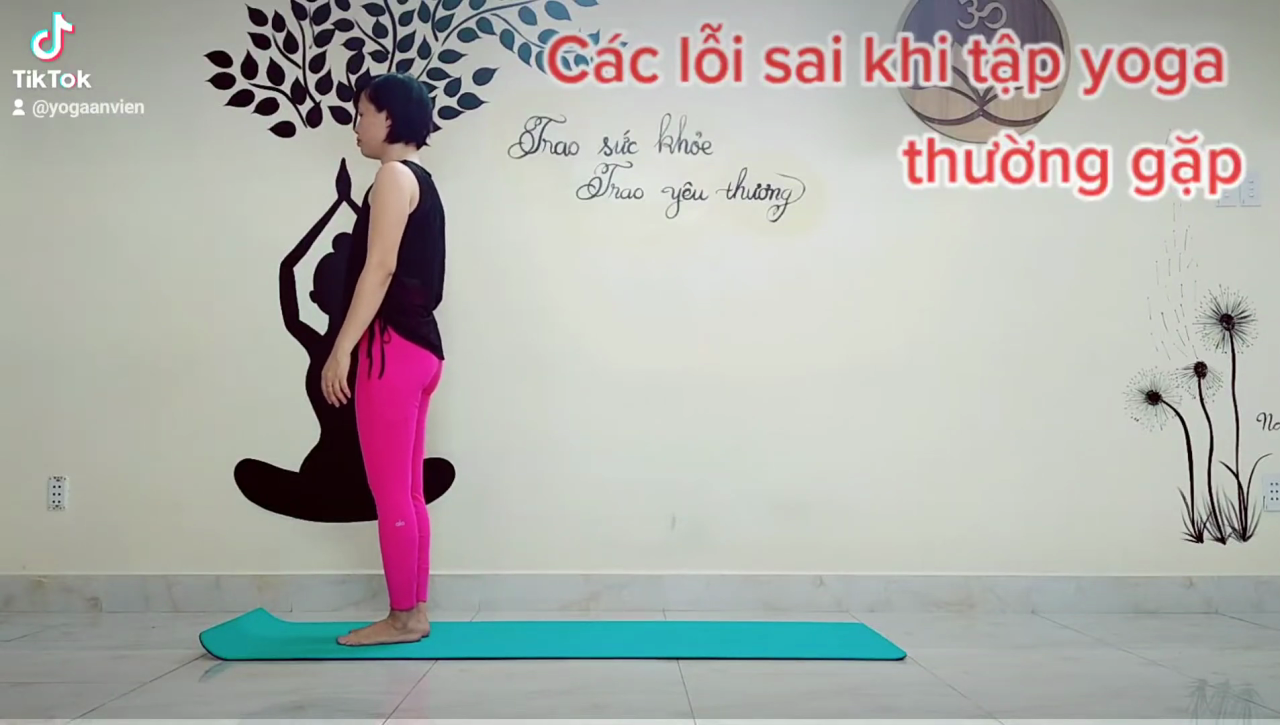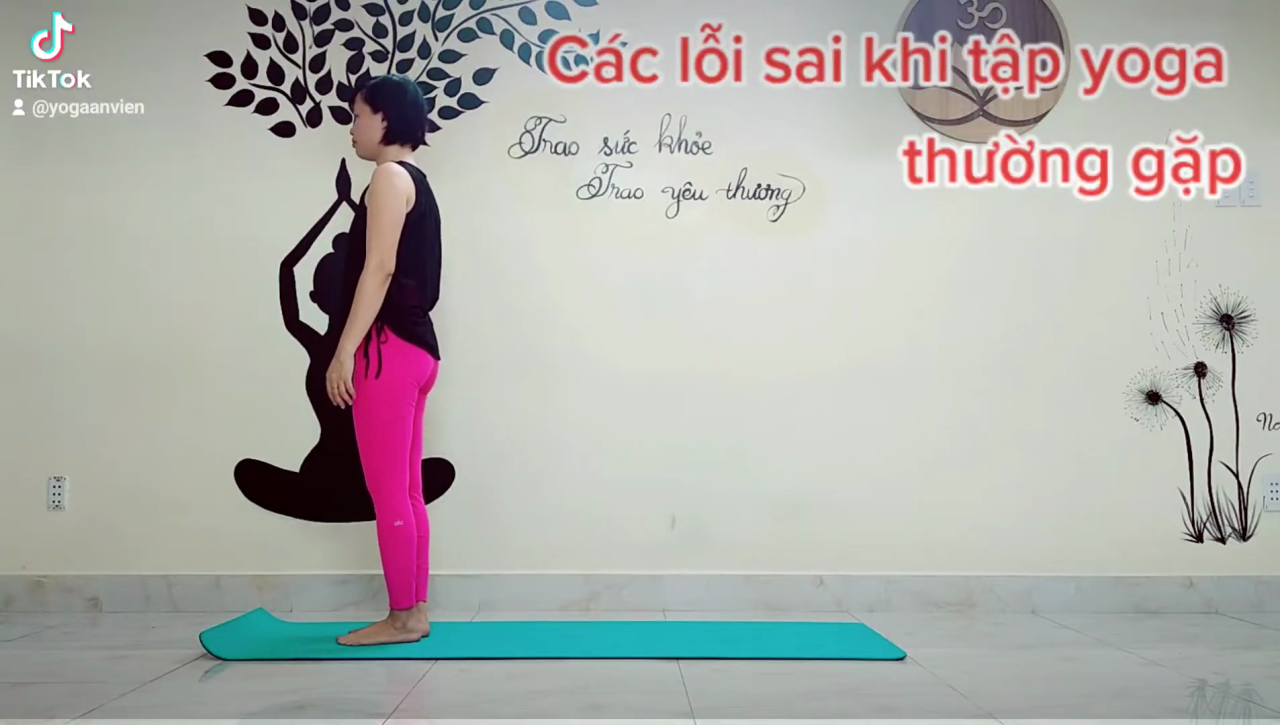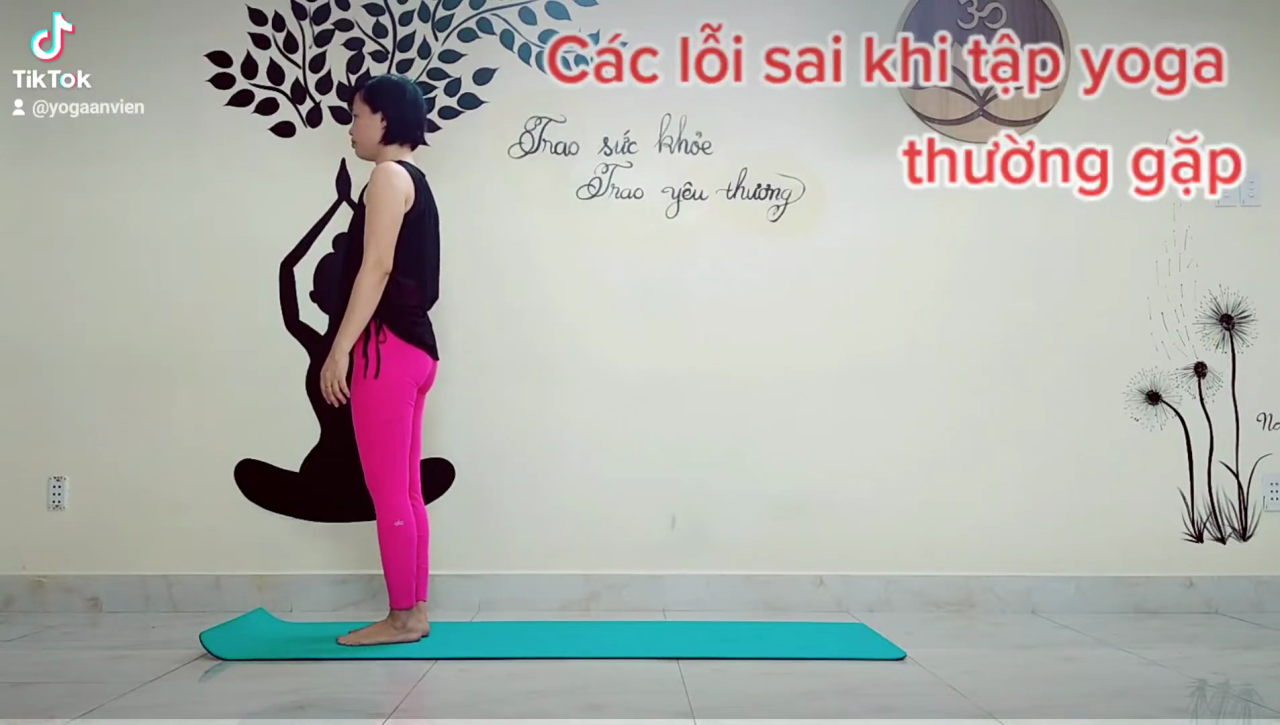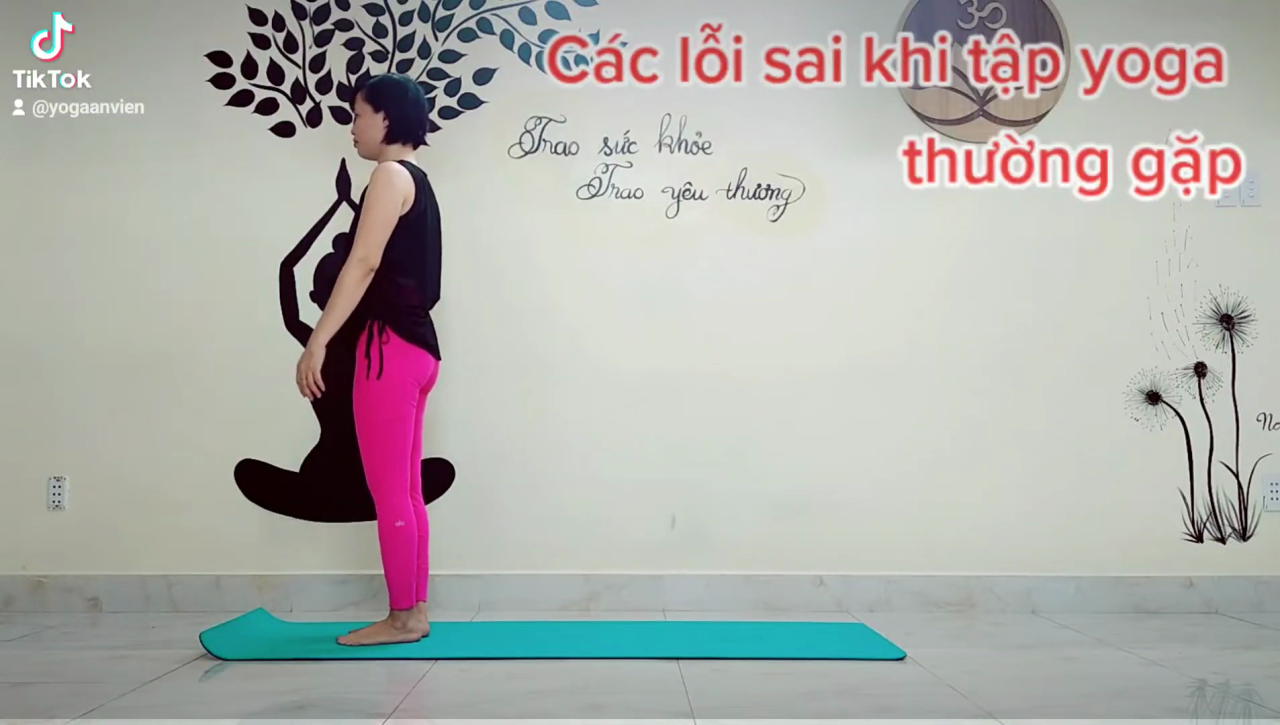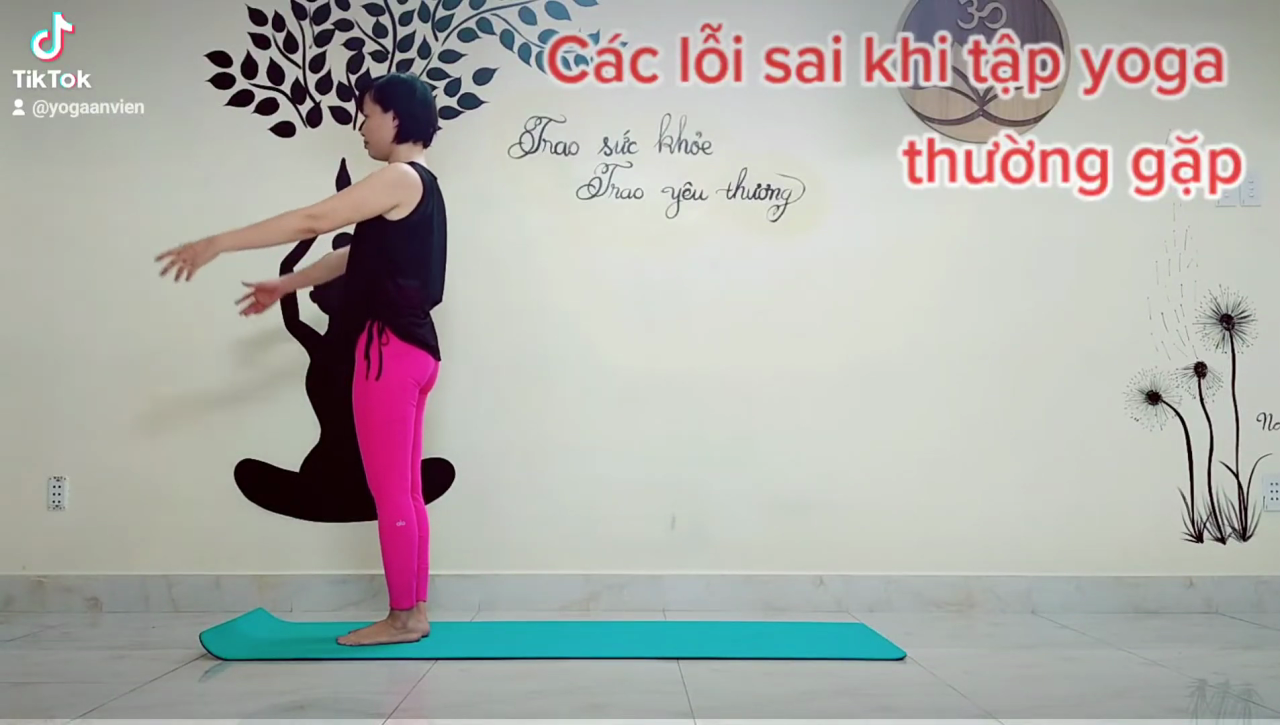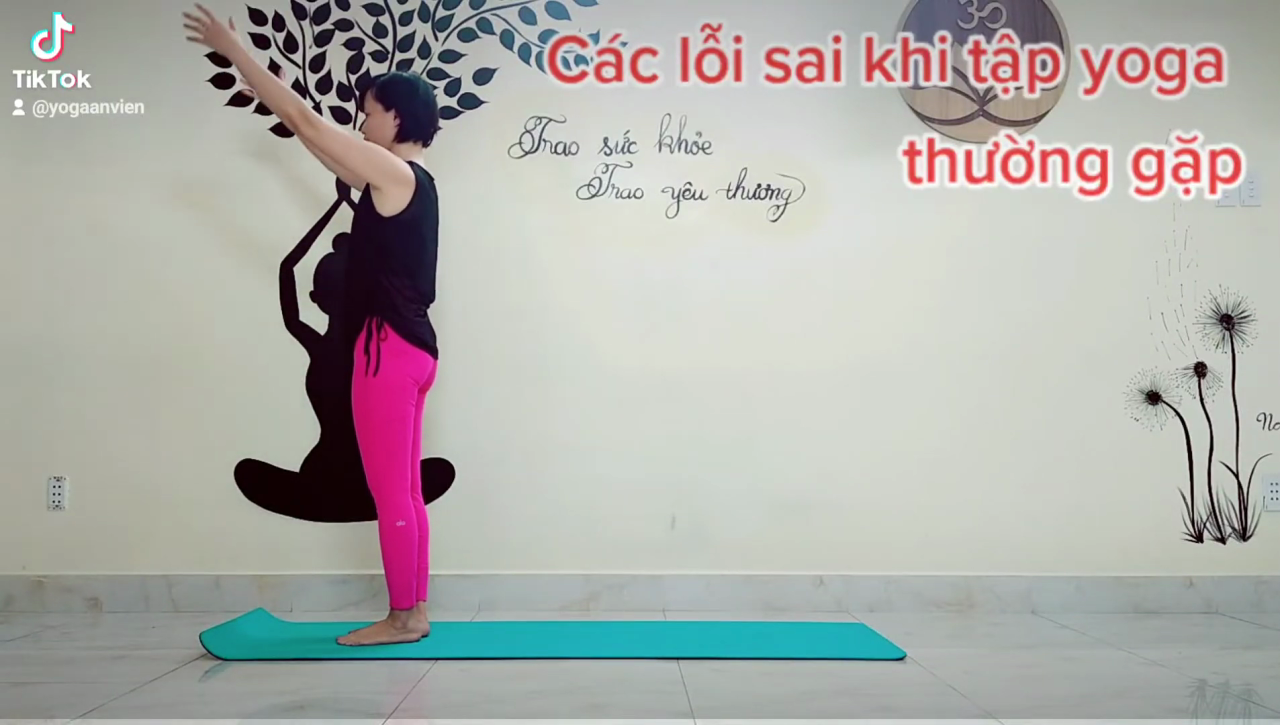
dt=0.5s
person 1, frame 1
left shoulder: (394, 175)
right shoulder: (419, 181)
left elbow: (380, 268)
left wrist: (341, 350)
left hip: (393, 346)
right hip: (417, 345)
left knee: (391, 493)
right knee: (406, 492)
left ankle: (402, 617)
right ankle: (412, 612)
person 1, frame 2
left shoulder: (391, 176)
right shoulder: (414, 180)
left elbow: (378, 269)
left wrist: (345, 351)
left hip: (389, 347)
right hip: (412, 345)
left knee: (388, 493)
right knee: (406, 492)
left ankle: (402, 616)
right ankle: (413, 611)
person 1, frame 3
left shoulder: (389, 176)
right shoulder: (413, 181)
left elbow: (377, 267)
left wrist: (339, 349)
left hip: (388, 346)
right hip: (410, 344)
left knee: (389, 493)
right knee: (404, 491)
left ankle: (403, 617)
right ankle: (413, 611)
person 1, frame 4
left shoulder: (390, 175)
right shoulder: (413, 181)
left elbow: (363, 263)
left wrist: (317, 342)
left hip: (390, 346)
right hip: (411, 345)
left knee: (389, 493)
right knee: (404, 491)
left ankle: (402, 617)
right ankle: (412, 610)
person 1, frame 5
left shoulder: (400, 178)
right shoulder: (413, 186)
left elbow: (312, 221)
right elbow: (353, 252)
left wrist: (218, 244)
right wrist: (285, 285)
left hip: (392, 346)
right hip: (410, 344)
left knee: (392, 494)
right knee: (403, 492)
left ankle: (403, 617)
right ankle: (411, 611)
person 1, frame 6
left shoulder: (392, 172)
right shoulder: (404, 181)
left elbow: (305, 119)
right elbow: (317, 134)
right wrist: (253, 75)
left hip: (388, 346)
right hip: (406, 344)
left knee: (390, 493)
right knee: (402, 491)
left ankle: (404, 615)
right ankle: (409, 610)
